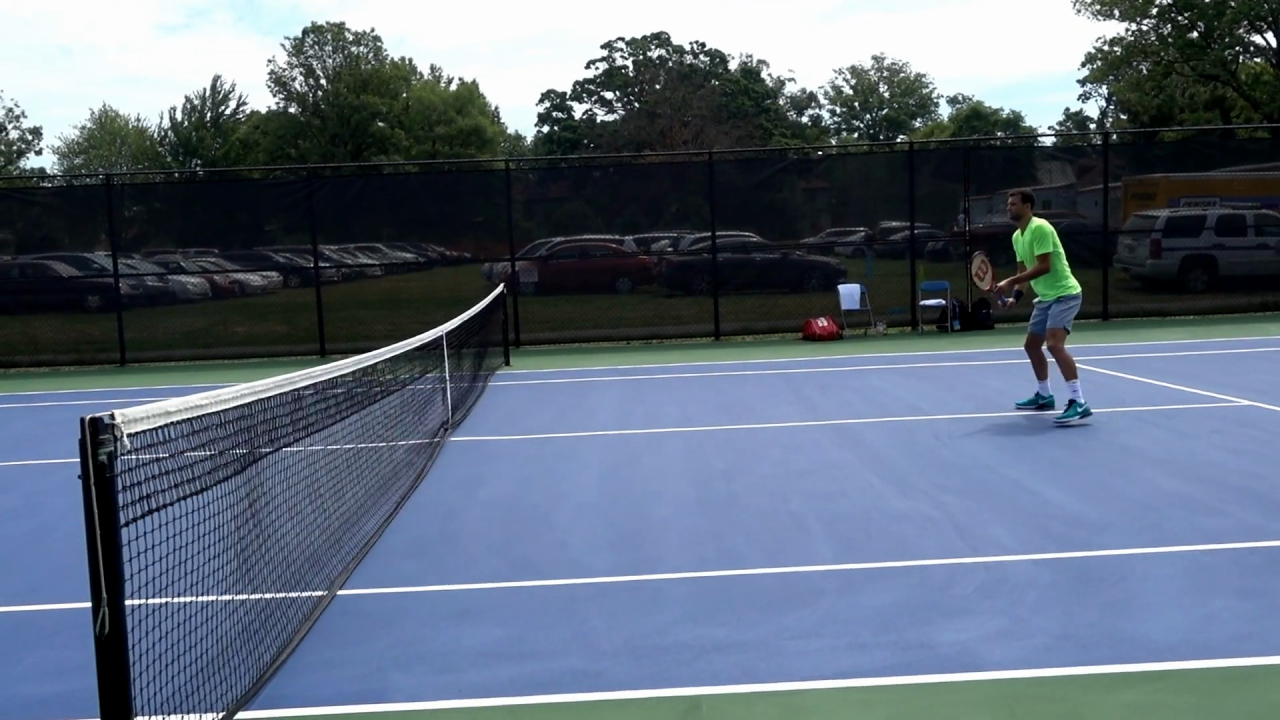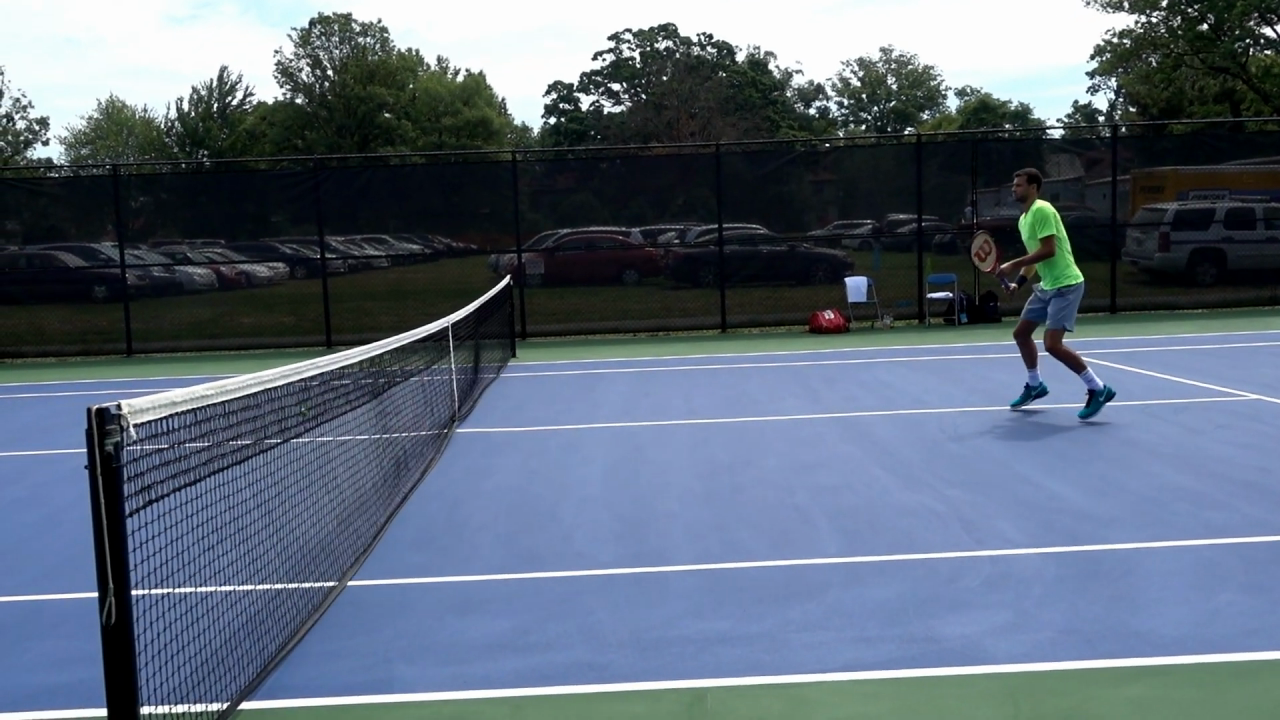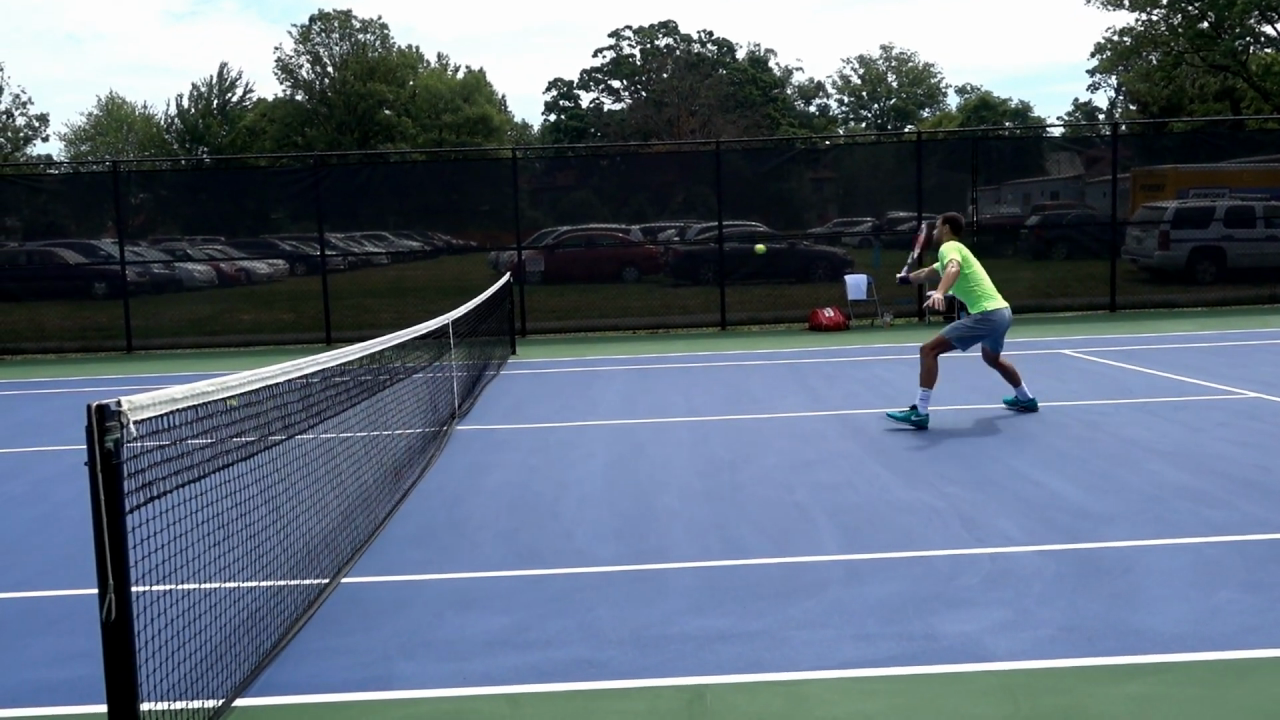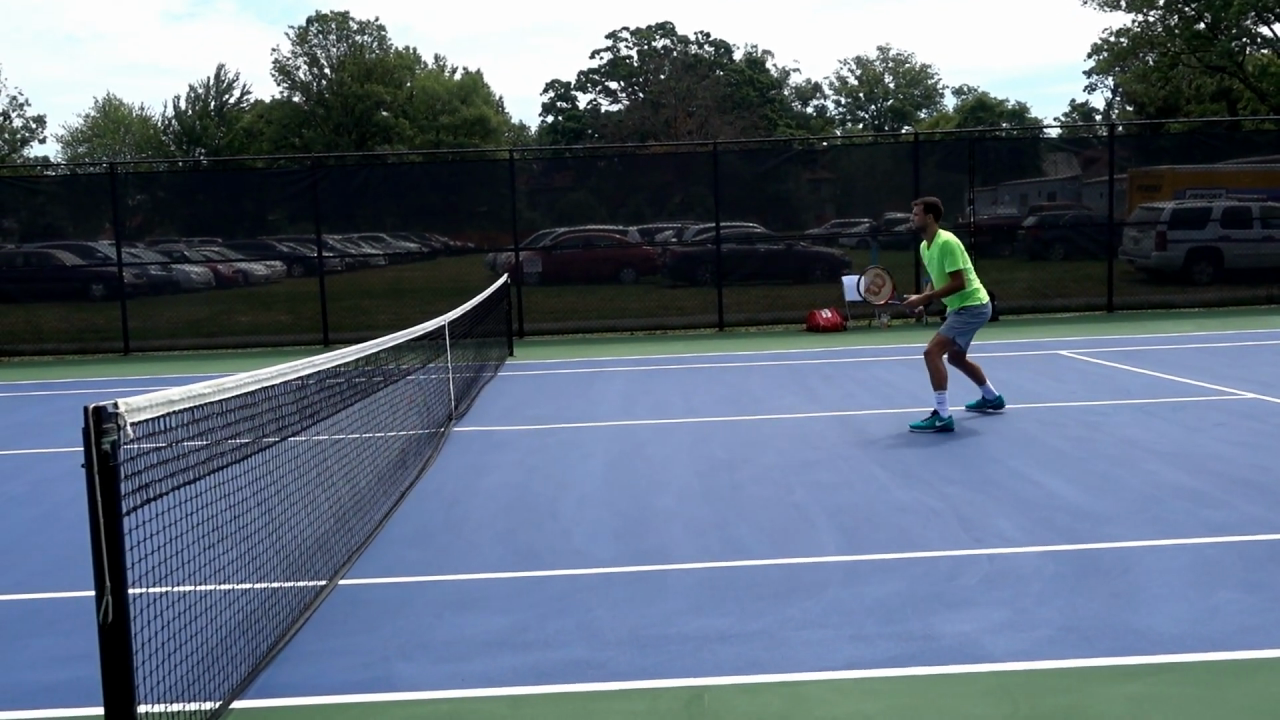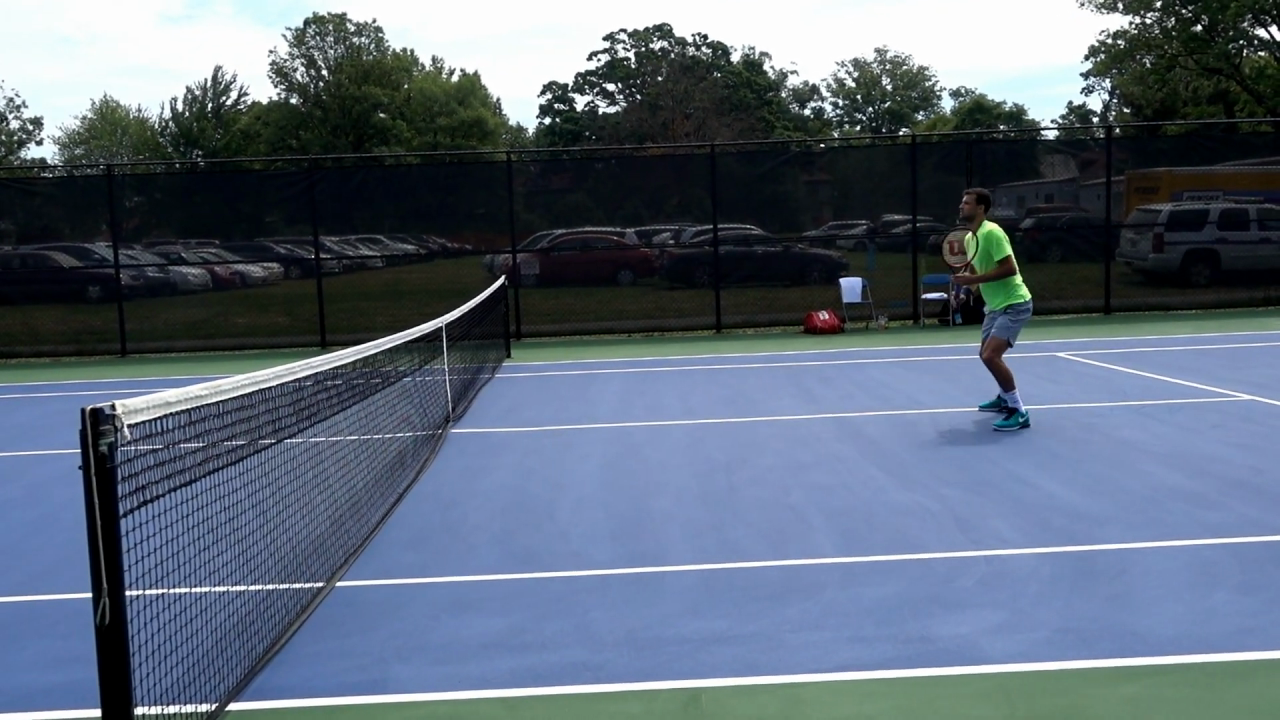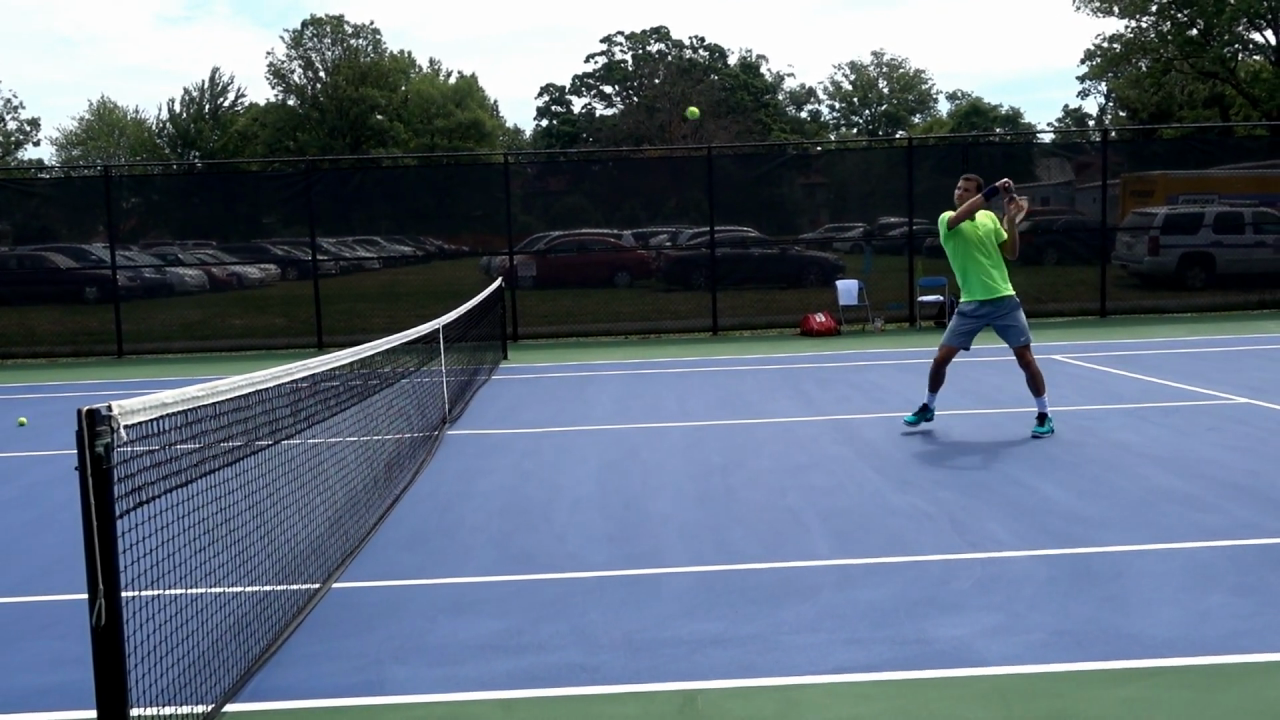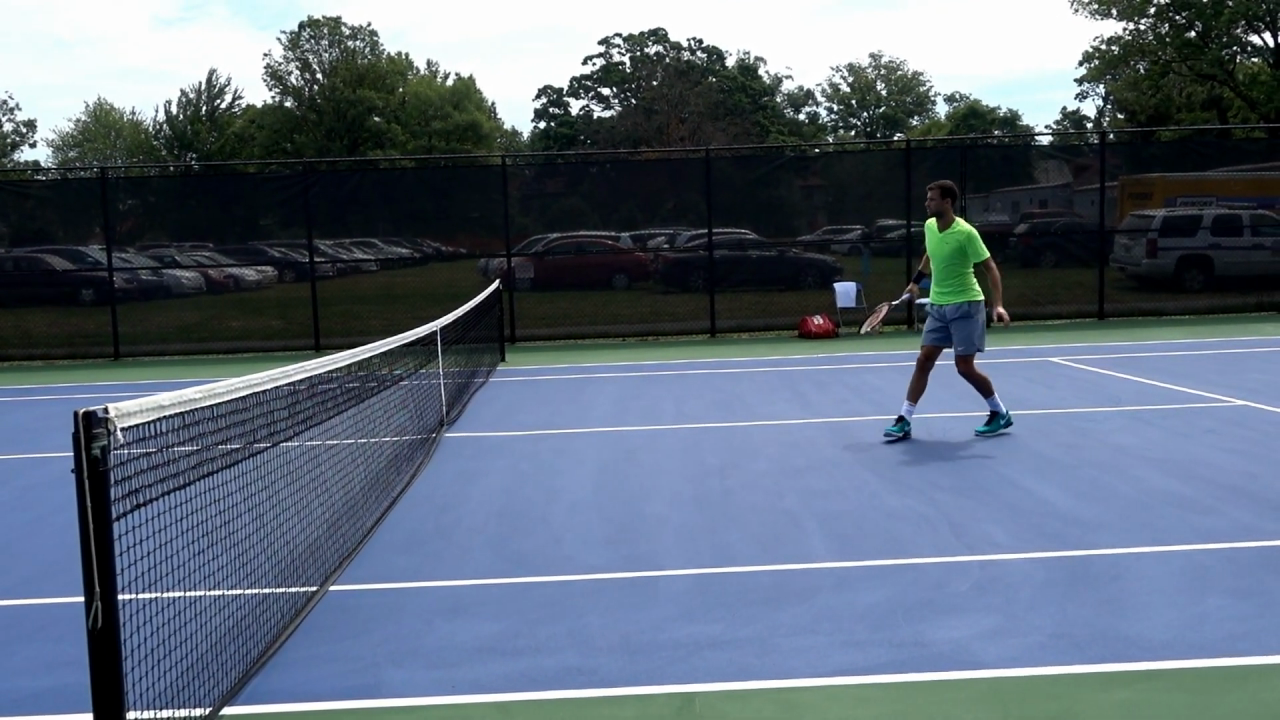
dt=0.7s
person 1, frame 1
left shoulder: (1040, 227)
right shoulder: (1017, 237)
left elbow: (1045, 267)
right elbow: (1024, 272)
left wrist: (1010, 282)
right wrist: (1014, 297)
left hip: (1065, 294)
right hip: (1045, 298)
left knee: (1055, 345)
right knee: (1031, 346)
left ankle: (1078, 402)
right ankle: (1044, 395)
person 1, frame 2
left shoulder: (1042, 210)
right shoulder: (1023, 219)
left elbow: (1048, 250)
left wrist: (1013, 265)
right wrist: (1018, 281)
left hip: (1066, 286)
right hip: (1047, 287)
left knee: (1052, 344)
right knee: (1021, 333)
left ankle: (1098, 391)
right ankle: (1035, 386)
person 1, frame 3
left shoulder: (948, 247)
right shoulder: (953, 251)
left elbow: (953, 270)
right elbow: (927, 273)
left wrist: (939, 293)
right wrist: (905, 278)
left hip: (987, 315)
right hip: (1001, 313)
left knee: (928, 350)
right knee: (991, 357)
left ankle: (920, 412)
right ankle: (1026, 399)
person 1, frame 4
left shoulder: (947, 242)
right shoulder: (924, 247)
left elbow: (959, 283)
right elbow: (934, 281)
left wrist: (924, 298)
right wrist: (922, 300)
left hip: (972, 307)
right hip: (959, 308)
left knee: (932, 353)
right knee: (956, 357)
left ankle: (942, 416)
right ankle: (992, 397)
person 1, frame 5
left shoulder: (990, 232)
right shoulder: (969, 237)
left elbow: (1010, 269)
right elbow: (977, 272)
left wrist: (974, 279)
right wrist: (964, 283)
left hip: (1015, 304)
right hip: (997, 305)
left knee: (990, 356)
right knee: (989, 354)
left ankle: (1018, 412)
right ankle: (1005, 398)
person 1, frame 6
left shoulder: (989, 218)
right shoulder: (948, 220)
left elbow: (1011, 253)
right elbow: (959, 216)
left wrist: (1011, 218)
right wrist: (992, 194)
left hip: (1004, 300)
right hip: (971, 304)
left knee: (1026, 359)
right knee: (941, 359)
left ankle: (1043, 415)
right ankle: (926, 407)
person 1, frame 7
left shoulder: (966, 233)
right shoulder: (930, 226)
left elbow: (990, 268)
left wrist: (998, 305)
right wrist: (916, 280)
left hip: (966, 305)
right hip: (938, 305)
left knee: (964, 367)
right knee: (923, 361)
left ankle: (999, 413)
right ankle: (904, 421)
